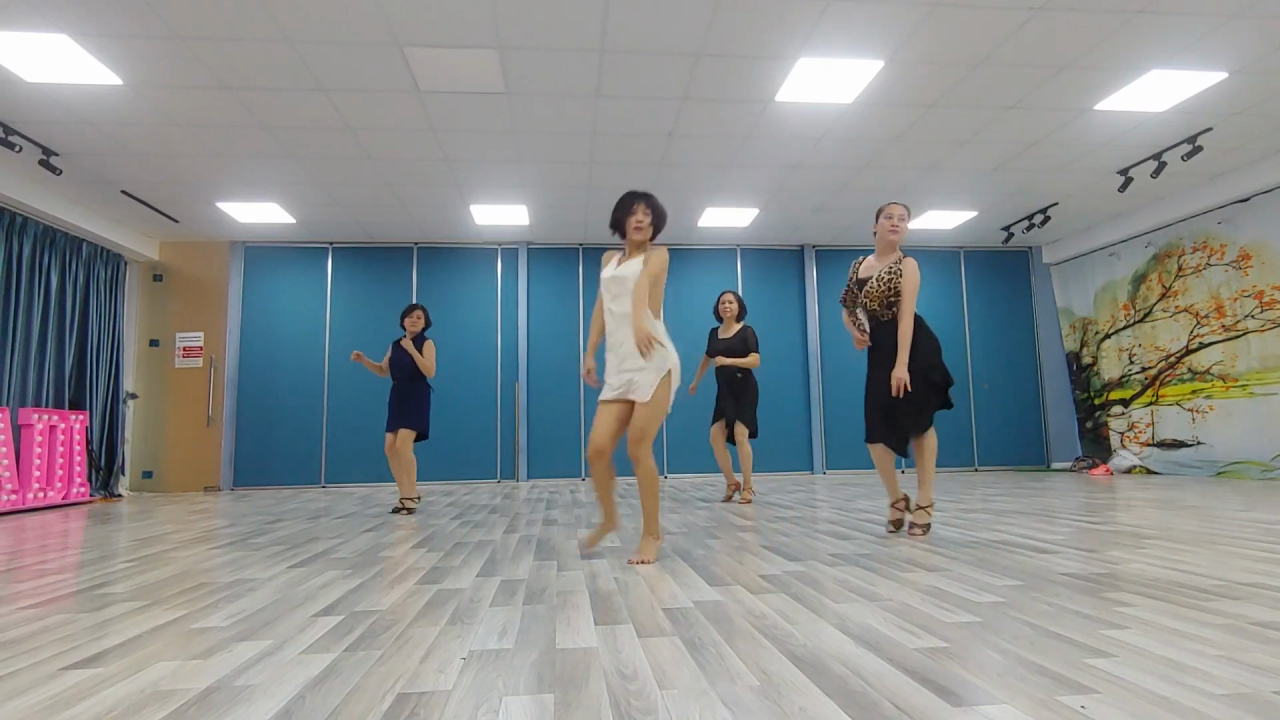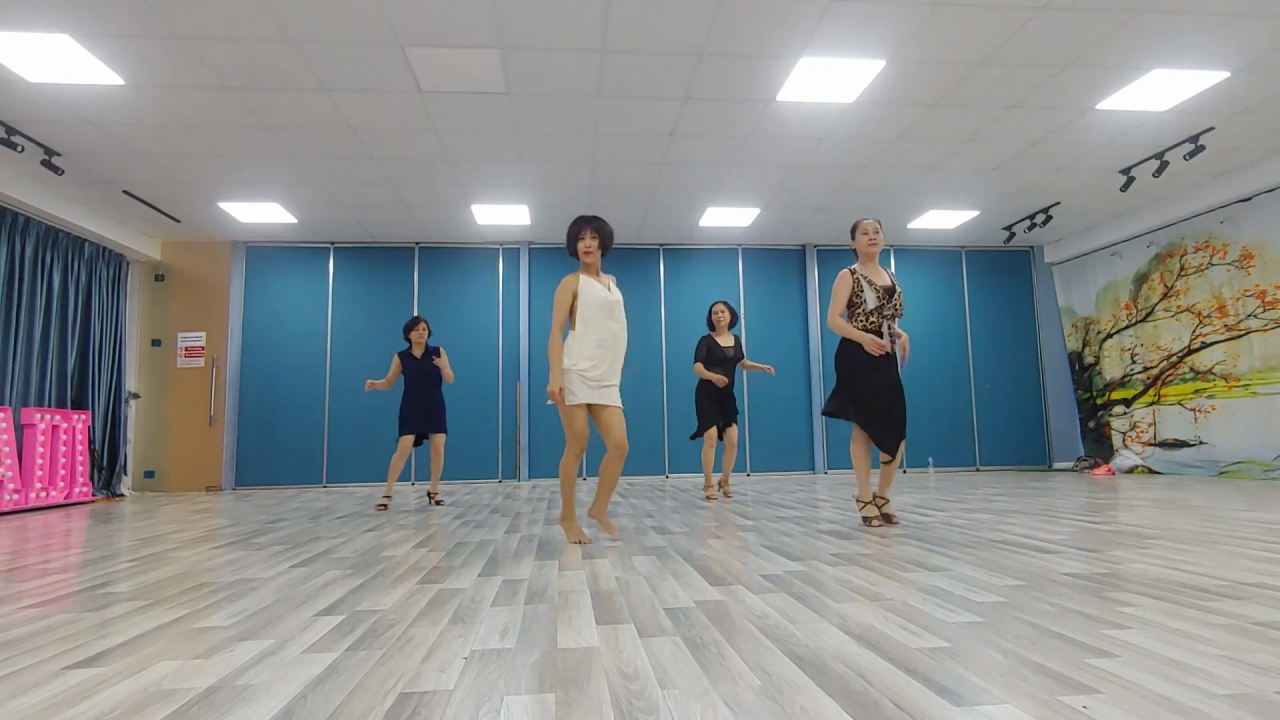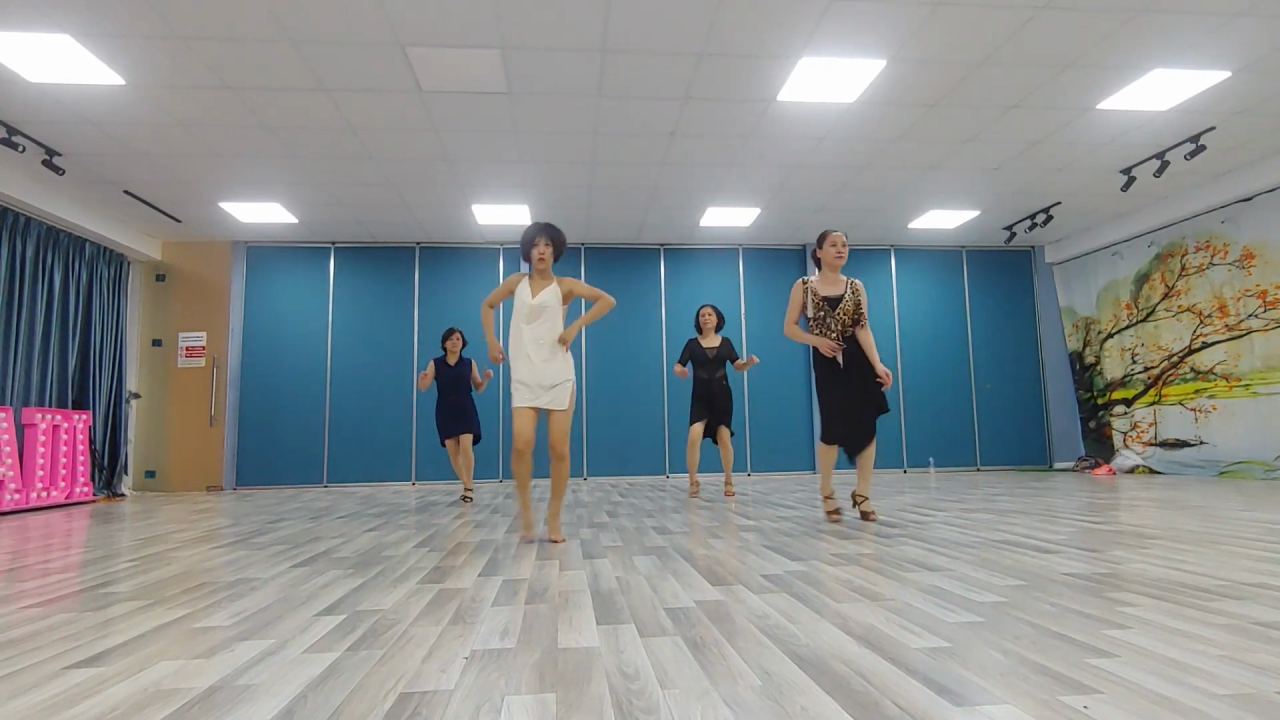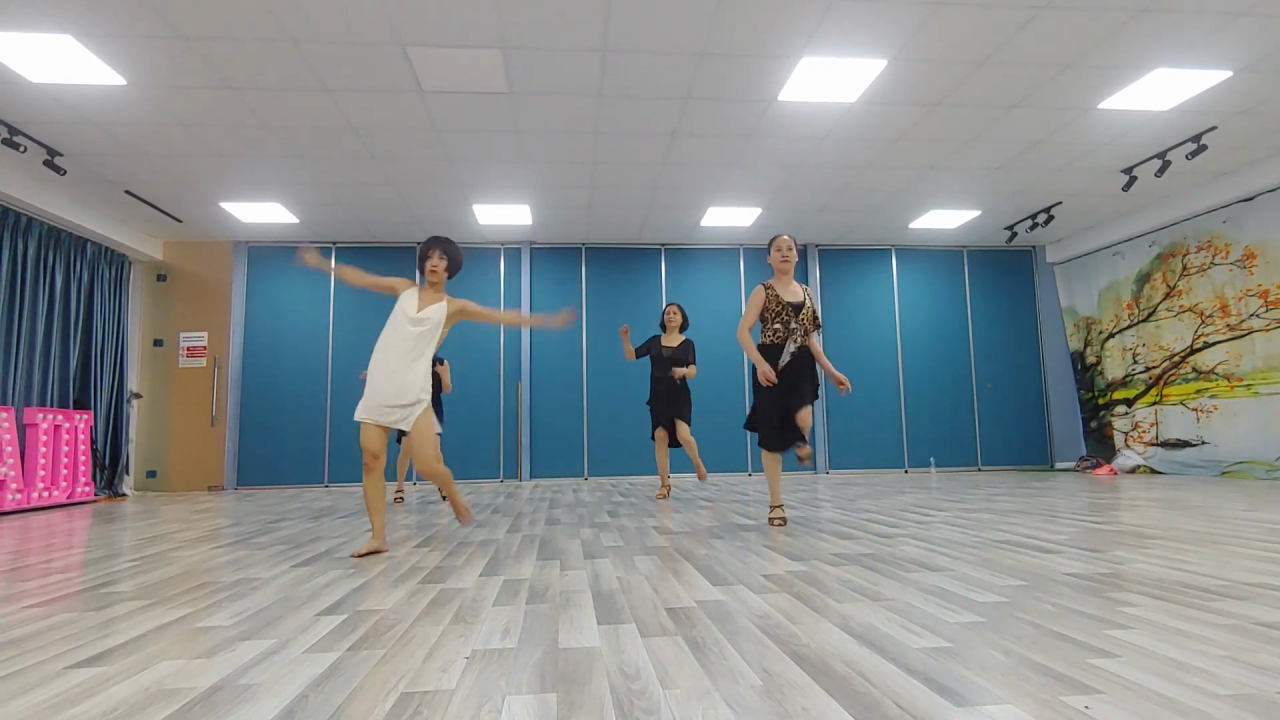
dt=0.7s
person 1, frame 1
left shoulder: (657, 255)
right shoulder: (610, 261)
left elbow: (643, 287)
right elbow: (601, 312)
left wrist: (641, 323)
right wrist: (589, 355)
left hip: (654, 364)
right hip: (620, 369)
left knee: (638, 446)
right knee: (596, 448)
left ankle: (652, 534)
right ankle: (608, 518)
person 1, frame 2
left shoulder: (611, 282)
right shoulder: (570, 283)
right elbow: (555, 332)
left wrist: (615, 357)
right wrist: (555, 374)
left hip: (606, 378)
right hip: (575, 372)
left knee: (619, 445)
right knee: (577, 445)
left ankle: (599, 508)
right ankle: (568, 517)
person 1, frame 3
left shoulder: (567, 285)
right shoulder: (516, 282)
left elbow: (608, 301)
right elbow: (488, 304)
left wrist: (575, 327)
right wrist: (491, 344)
left hip: (558, 376)
right hip: (525, 379)
left knee: (559, 448)
right knee: (521, 445)
left ankle: (554, 516)
right ankle: (526, 512)
person 1, frame 4
left shoulder: (453, 307)
right shoulder: (405, 289)
left elbow: (501, 315)
right elbow: (360, 278)
left wrist: (546, 321)
right wrist: (320, 263)
left hip: (414, 397)
right hip: (377, 392)
left knee: (429, 466)
right knee: (371, 462)
left ankle: (457, 500)
right ankle: (377, 537)
person 2, frame 1
left shoulder: (907, 265)
right shoulder: (860, 265)
left elbow: (907, 314)
right elbow: (848, 309)
left wrist: (901, 364)
right wrist: (855, 332)
left hip: (913, 347)
right hip: (879, 350)
left knee: (920, 424)
right knee: (877, 429)
left ankle: (923, 505)
right ankle: (897, 499)
person 2, frame 2
left shoulder: (890, 277)
right shoulder: (848, 276)
right elbow: (833, 319)
left wrist: (900, 335)
right wrist: (864, 338)
left hip: (884, 357)
right hip: (857, 357)
left knee: (894, 427)
right knee: (865, 425)
left ankle: (882, 496)
right ankle: (865, 498)
person 2, frame 3
left shoulder: (855, 287)
right shoulder: (804, 286)
left elbow: (862, 328)
right elbow: (789, 327)
left wrist: (878, 364)
right wrist: (818, 340)
left hip: (858, 359)
right hip: (827, 362)
left knee: (867, 426)
right knee: (833, 429)
left ankle: (861, 495)
right ankle: (827, 494)
person 2, frame 4
left shoulder: (806, 292)
right shoulder: (763, 291)
left elbow: (811, 337)
right elbow: (743, 331)
left wrist: (831, 371)
right wrist: (760, 363)
left hip: (801, 364)
right hip: (771, 365)
left knee: (803, 420)
right knee: (771, 435)
left ankle: (801, 441)
right ankle: (776, 505)
person 3, frame 1
left shoulder: (746, 331)
right shoulder: (714, 332)
left elbow: (755, 360)
right elbow: (707, 358)
left wrist: (729, 361)
right wrist: (695, 380)
left hip: (745, 391)
right hip: (724, 392)
left knee: (740, 437)
right knee: (715, 436)
left ankle: (747, 487)
right ankle: (732, 483)
person 3, frame 2
left shoulder: (735, 340)
right shoulder: (706, 341)
left elbow: (742, 362)
right elbow: (697, 368)
left wrist: (762, 367)
right wrist: (713, 376)
left hip: (727, 396)
right hip: (707, 394)
left knee: (732, 440)
right knee: (711, 439)
left ankle: (724, 481)
right ankle: (708, 485)
person 3, frame 3
left shoulder: (725, 342)
right shoulder: (692, 343)
left elbow: (739, 365)
right elbow: (678, 366)
left wrist: (750, 360)
right wrist: (679, 370)
left hip: (722, 395)
right hip: (700, 396)
left knee: (724, 439)
right knee: (694, 437)
left ankle: (728, 482)
right ankle: (693, 481)
person 3, frame 4
left shoulder: (687, 343)
right shoulder: (654, 341)
left elbow: (693, 371)
right elbow: (631, 356)
left wrist: (684, 371)
right wrist: (626, 339)
left hip: (679, 394)
right hip: (658, 394)
left knee: (683, 435)
right knee: (660, 438)
left ankle: (697, 463)
right ankle: (664, 484)
person 4, frame 1
left shoulder: (426, 343)
right shoulder: (396, 345)
left elbow: (430, 372)
right elbow: (383, 371)
left wrist: (412, 350)
right wrist: (363, 360)
left hip: (416, 398)
right hip: (397, 398)
left knee: (402, 445)
right knee: (390, 449)
left ankle: (412, 495)
right ankle: (406, 494)
person 4, frame 2
left shoulder: (438, 352)
right shoulder: (401, 357)
left elbow: (450, 379)
right elbow: (389, 382)
left wrist: (443, 367)
right wrist: (374, 384)
left hip: (435, 406)
right hip: (411, 406)
left knee: (438, 450)
right knee: (403, 449)
left ankle: (433, 490)
right ankle: (387, 493)
person 4, frame 3
left shoulder: (470, 364)
right shoulder: (435, 364)
left elbow: (479, 388)
right elbow: (424, 387)
left wrist: (486, 378)
right wrist: (422, 380)
left hip: (466, 410)
right hip: (445, 411)
left knee: (466, 449)
right knee: (452, 451)
left ankle: (469, 487)
right ankle: (465, 485)
person 4, frame 4
left shoulder: (442, 363)
left elbow: (447, 390)
left wrist: (442, 373)
left hip: (433, 409)
right knee: (405, 449)
right ankle: (399, 488)
